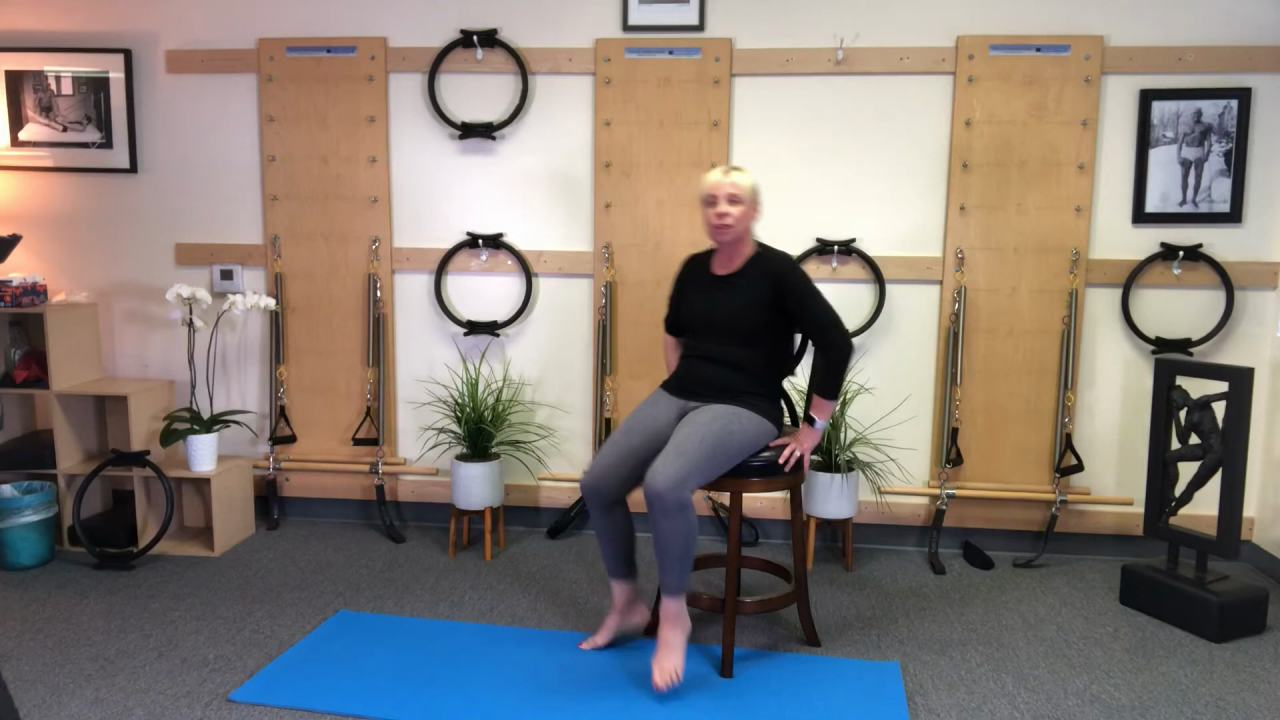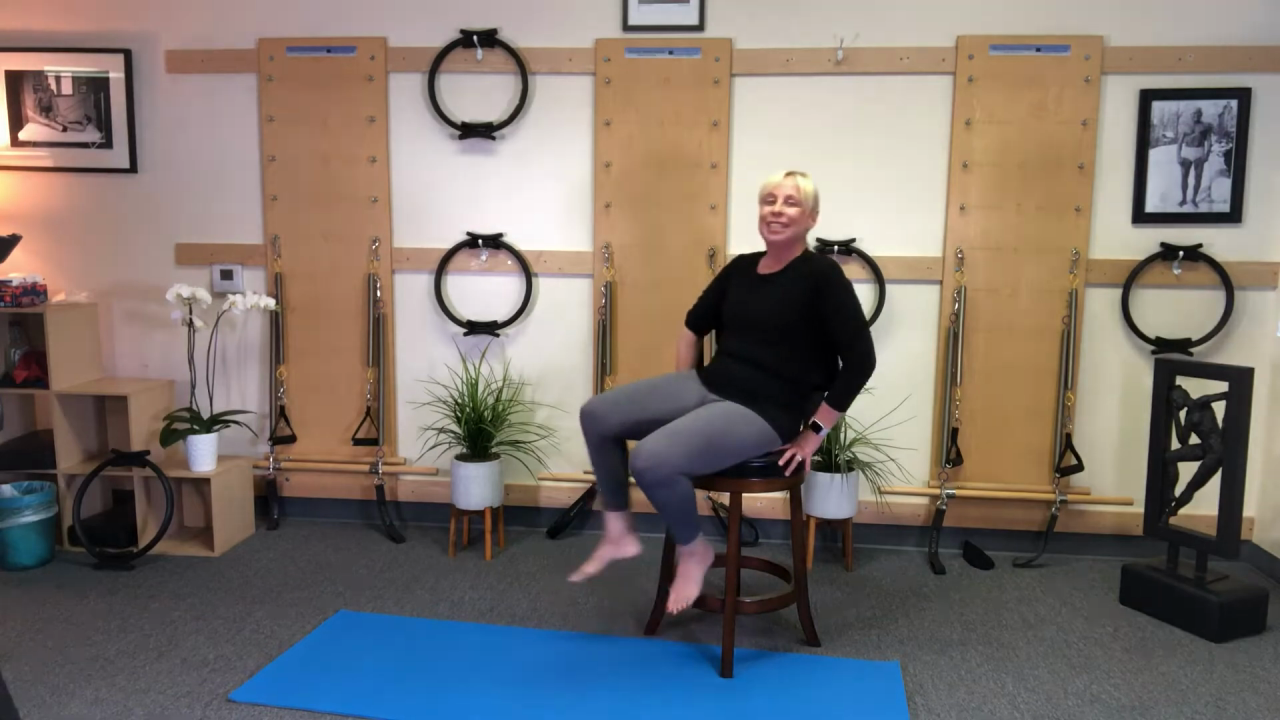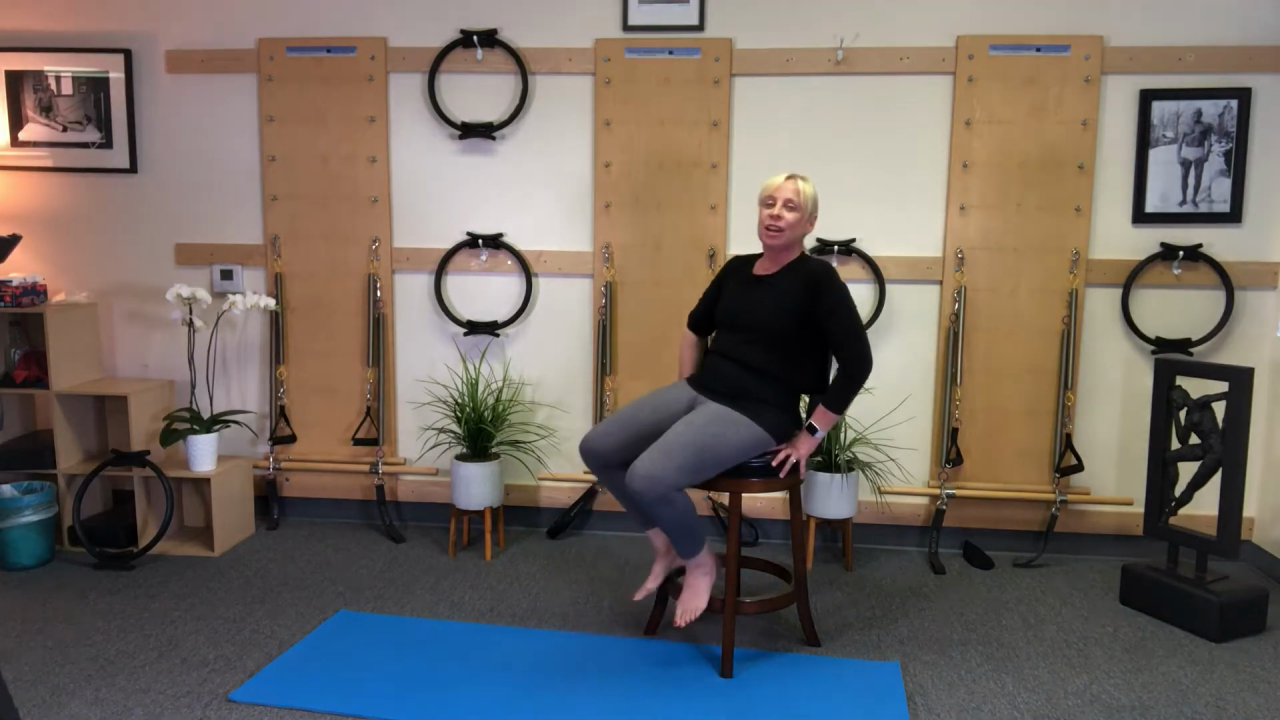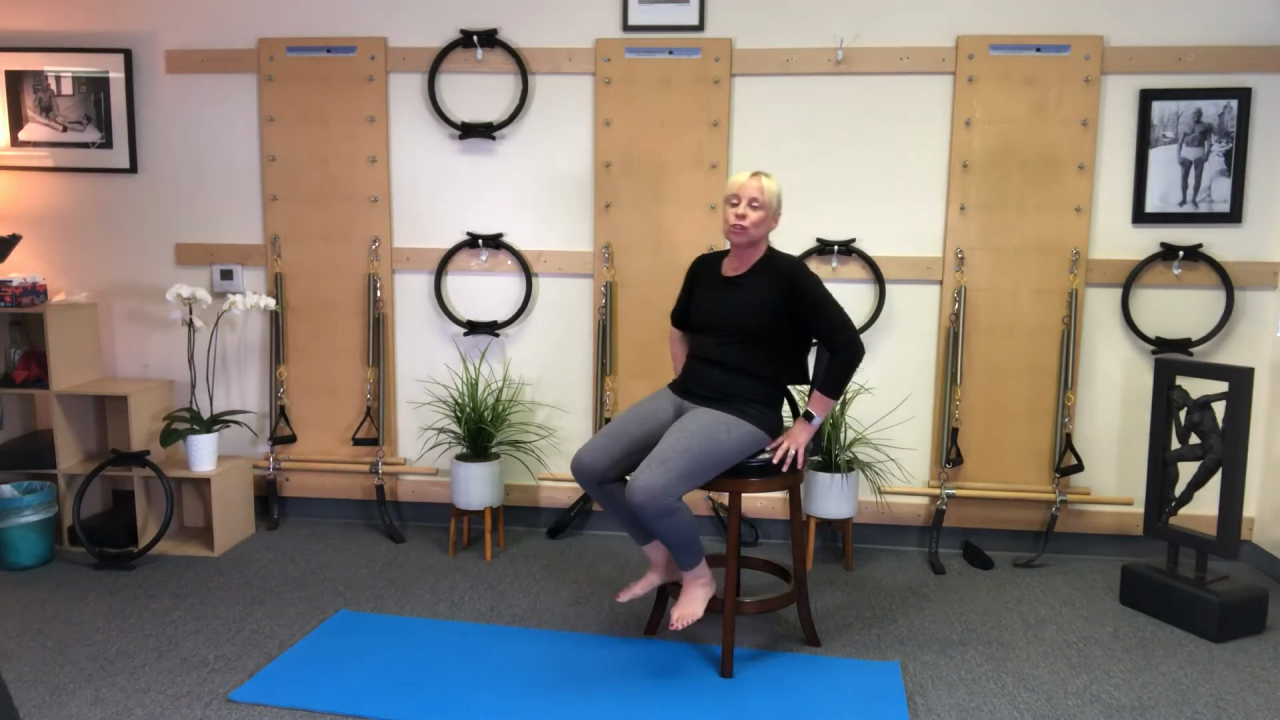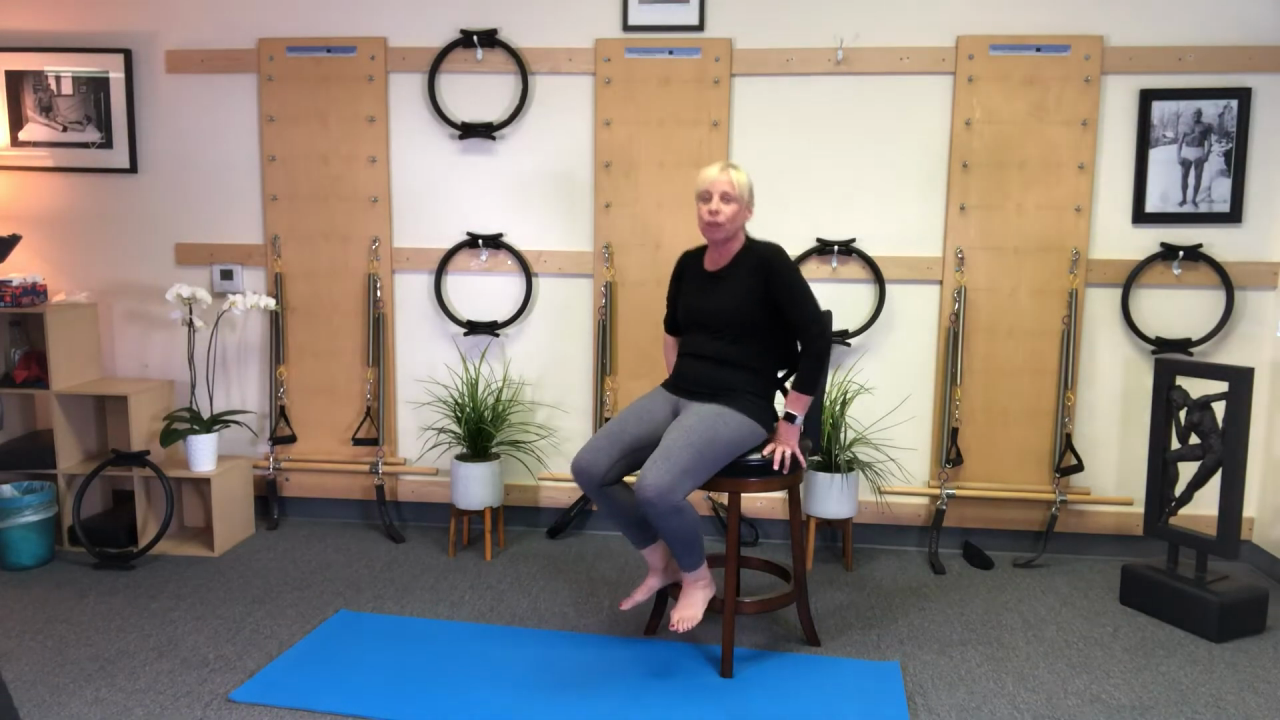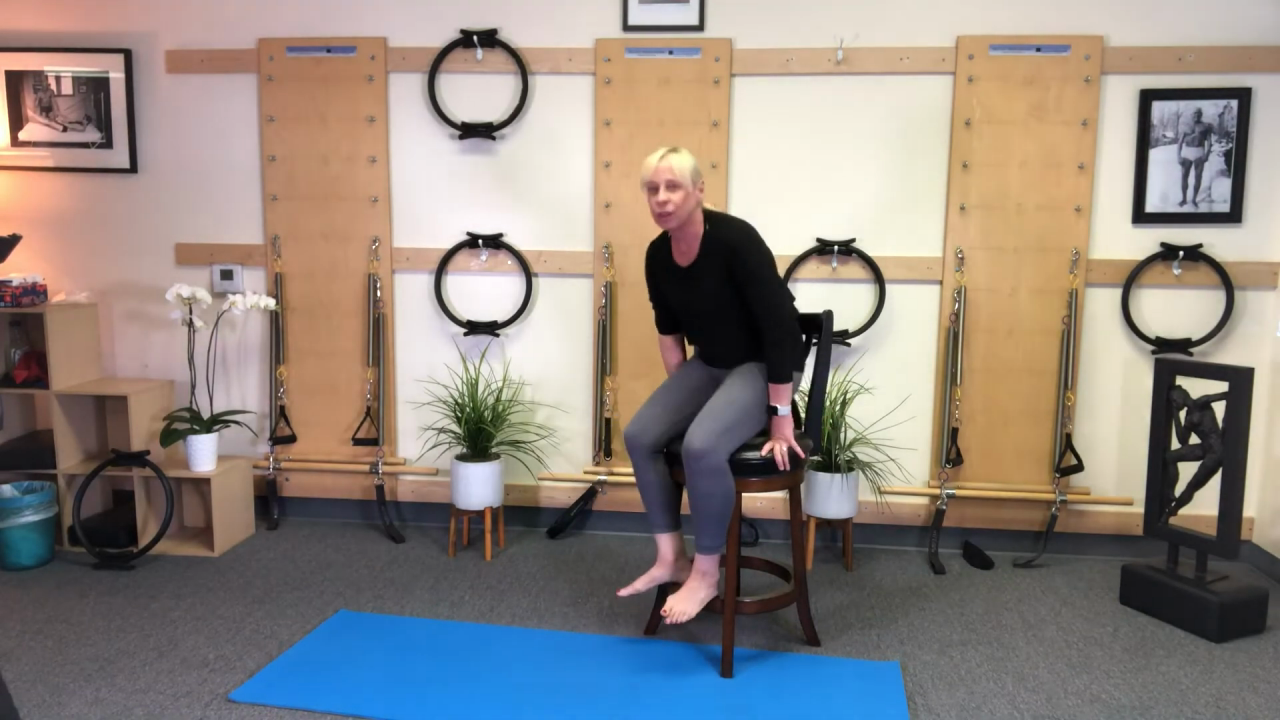
dt=0.4s
person 1, frame 1
left shoulder: (777, 270)
right shoulder: (694, 269)
left elbow: (837, 346)
left wrist: (812, 428)
left hip: (744, 409)
right hip: (679, 395)
left knee: (664, 485)
right knee: (597, 484)
left ankle: (673, 617)
right ankle: (625, 603)
person 1, frame 2
left shoulder: (822, 275)
right shoulder: (740, 268)
left elbow: (860, 360)
right elbow: (693, 327)
left wrist: (814, 433)
right wrist: (679, 397)
left hip: (764, 413)
right hip: (708, 388)
left knee: (652, 460)
right knee: (597, 416)
left ankle: (694, 552)
right ankle: (619, 535)
person 1, frame 3
left shoulder: (818, 278)
right shoulder: (736, 269)
left elbow: (857, 362)
right elbow: (695, 329)
left wrist: (811, 435)
right wrist: (683, 388)
left hip: (754, 413)
right hip: (699, 391)
left knee: (647, 478)
right knee: (596, 450)
left ankle: (701, 566)
right ankle: (668, 547)
person 1, frame 4
left shoulder: (788, 274)
right shoulder: (704, 267)
left elbow: (847, 347)
left wrist: (806, 424)
left hip: (742, 413)
right hip: (681, 397)
left knee: (648, 489)
right knee: (588, 467)
left ankle: (698, 577)
right ankle: (663, 561)
person 1, frame 5
left shoulder: (769, 262)
right shoulder: (688, 264)
left elbow: (816, 341)
left wrist: (789, 422)
left hip: (736, 406)
right hip: (677, 395)
left knee: (658, 488)
right knee: (589, 469)
left ankle: (698, 580)
right ankle: (662, 565)
person 1, frame 6
left shoulder: (735, 238)
right shoulder: (657, 254)
left elbow: (781, 324)
right elbow: (668, 331)
left wrist: (780, 417)
right wrist: (678, 399)
left hip: (761, 366)
right hip: (709, 365)
left knee: (702, 446)
right knee: (640, 436)
left ankle: (706, 574)
right ankle: (671, 558)
